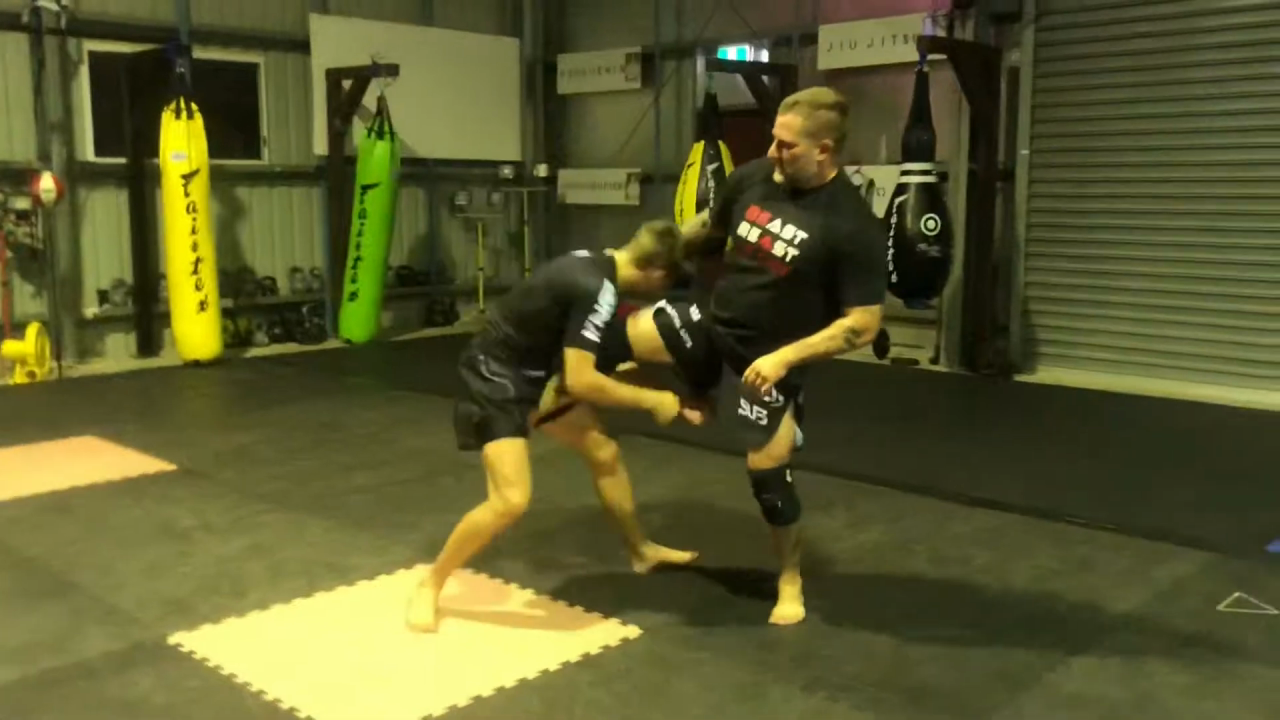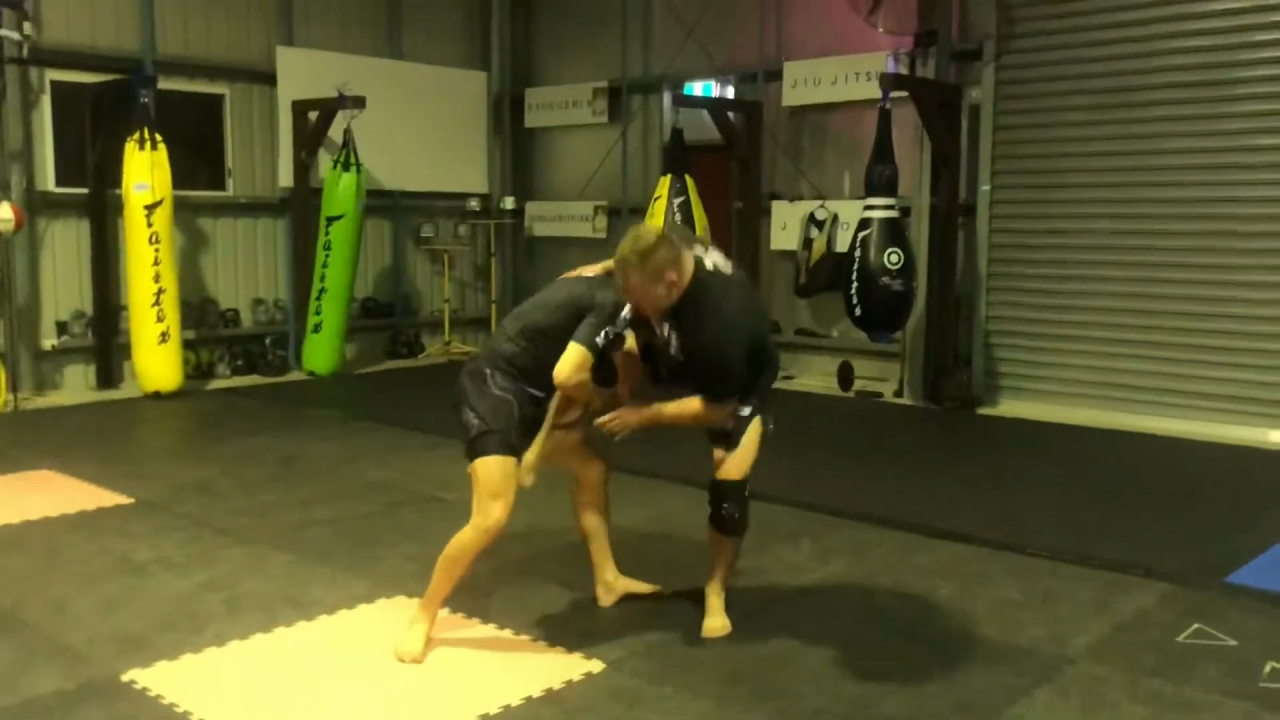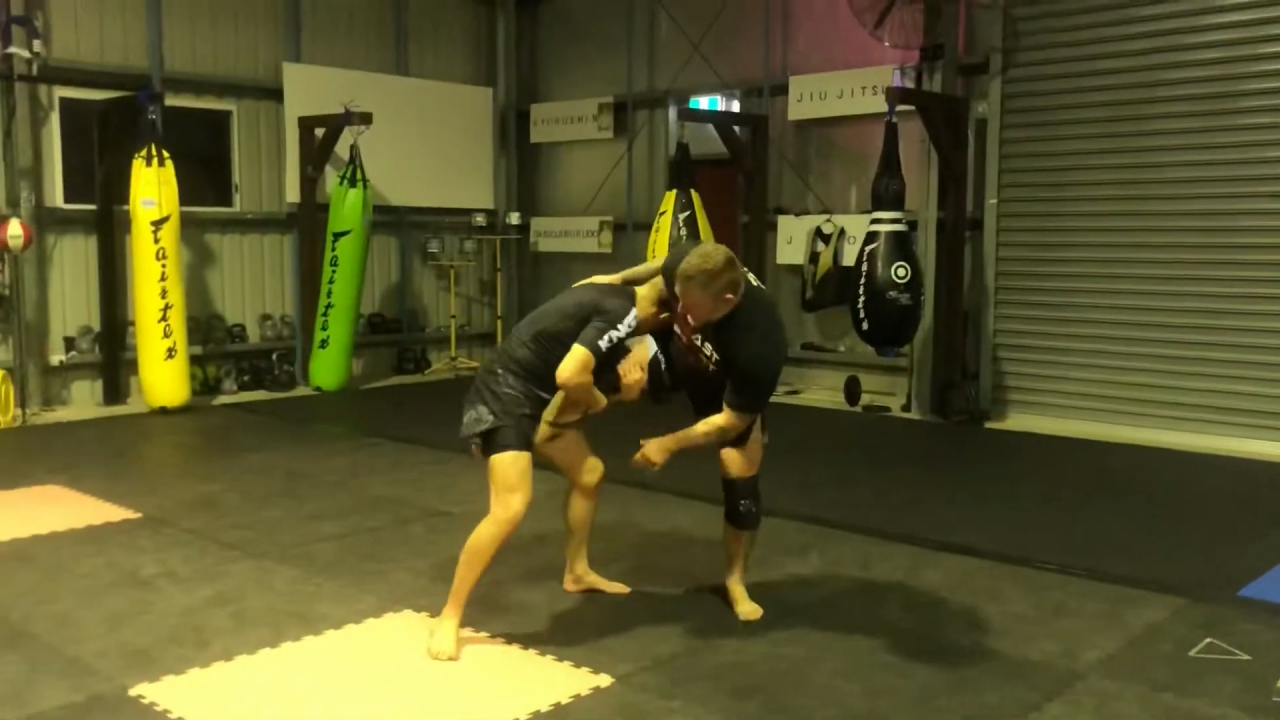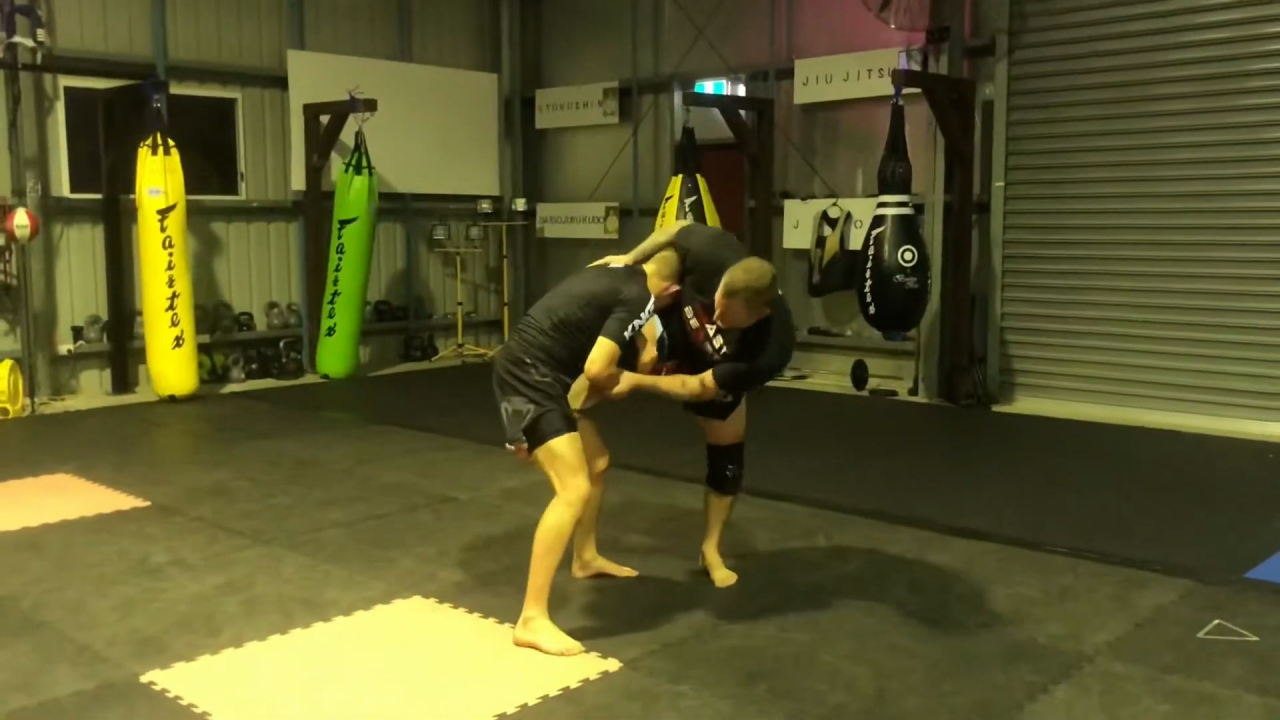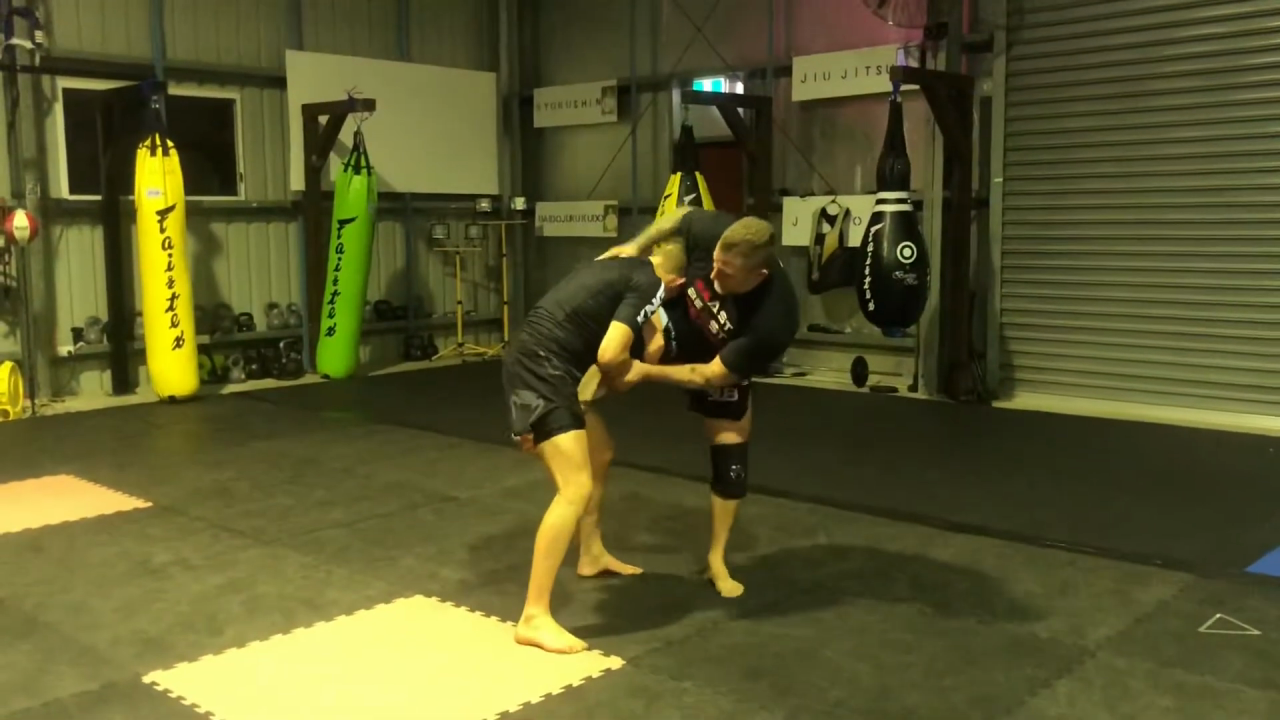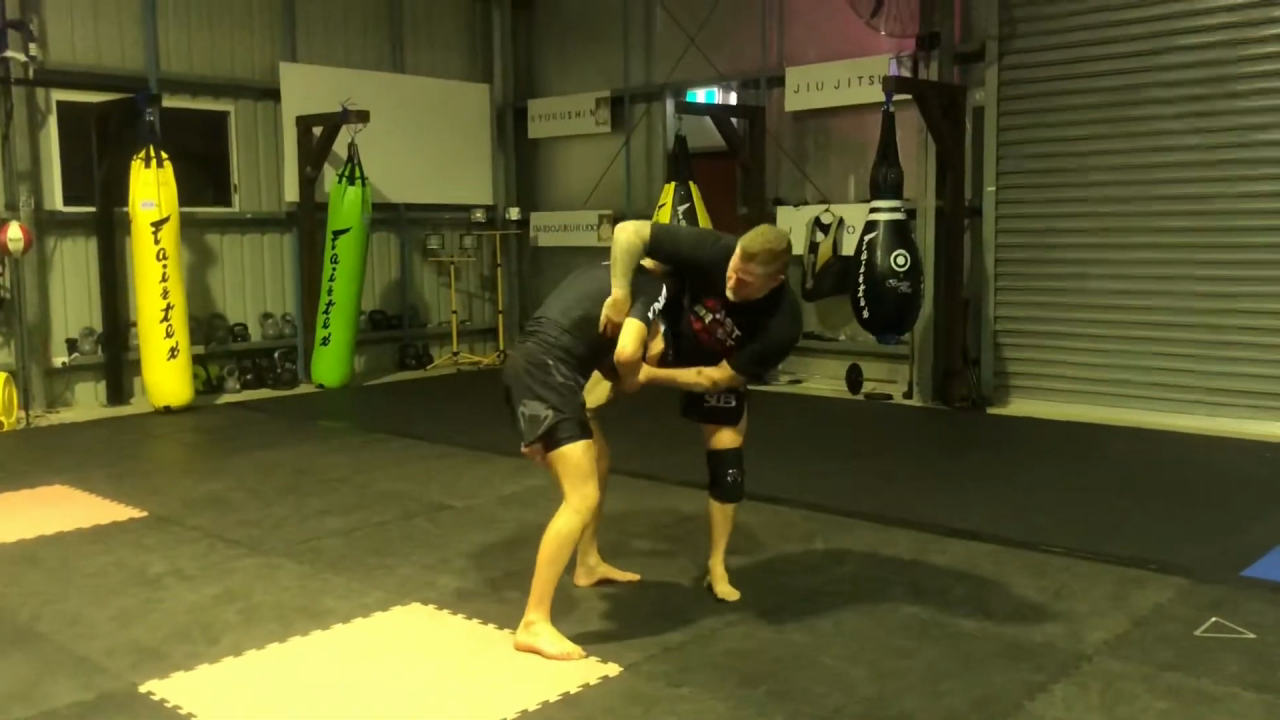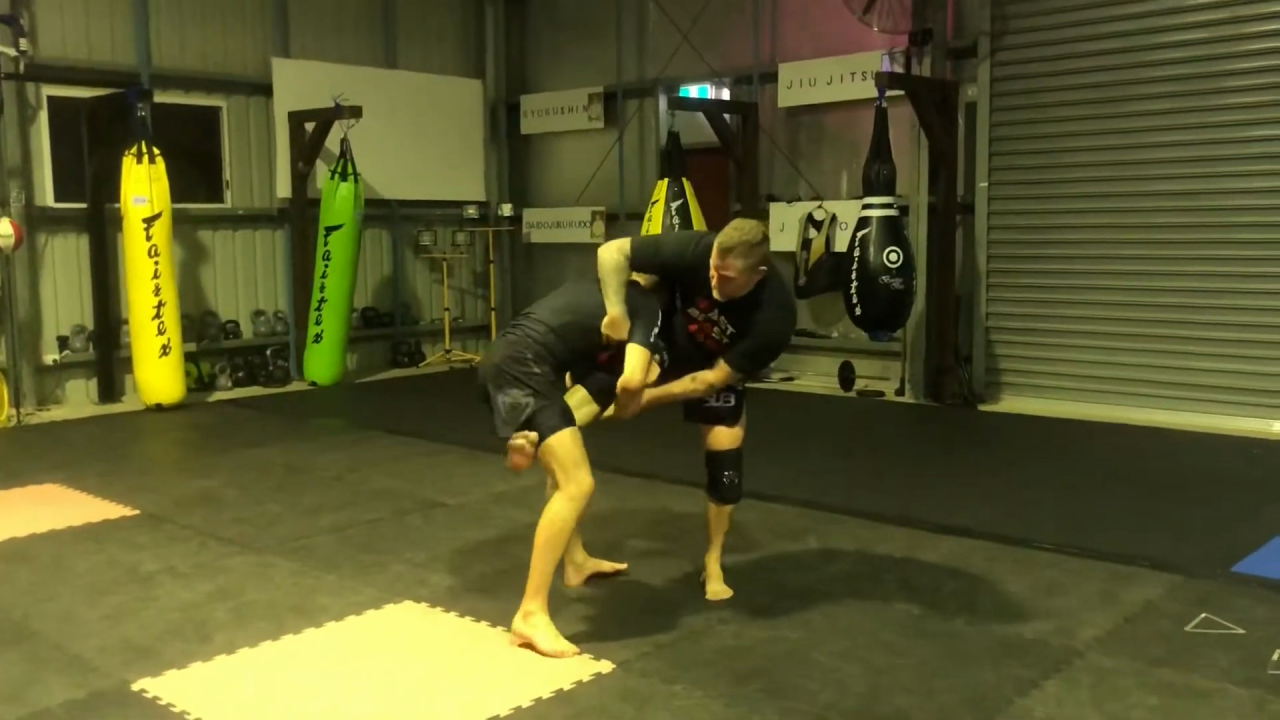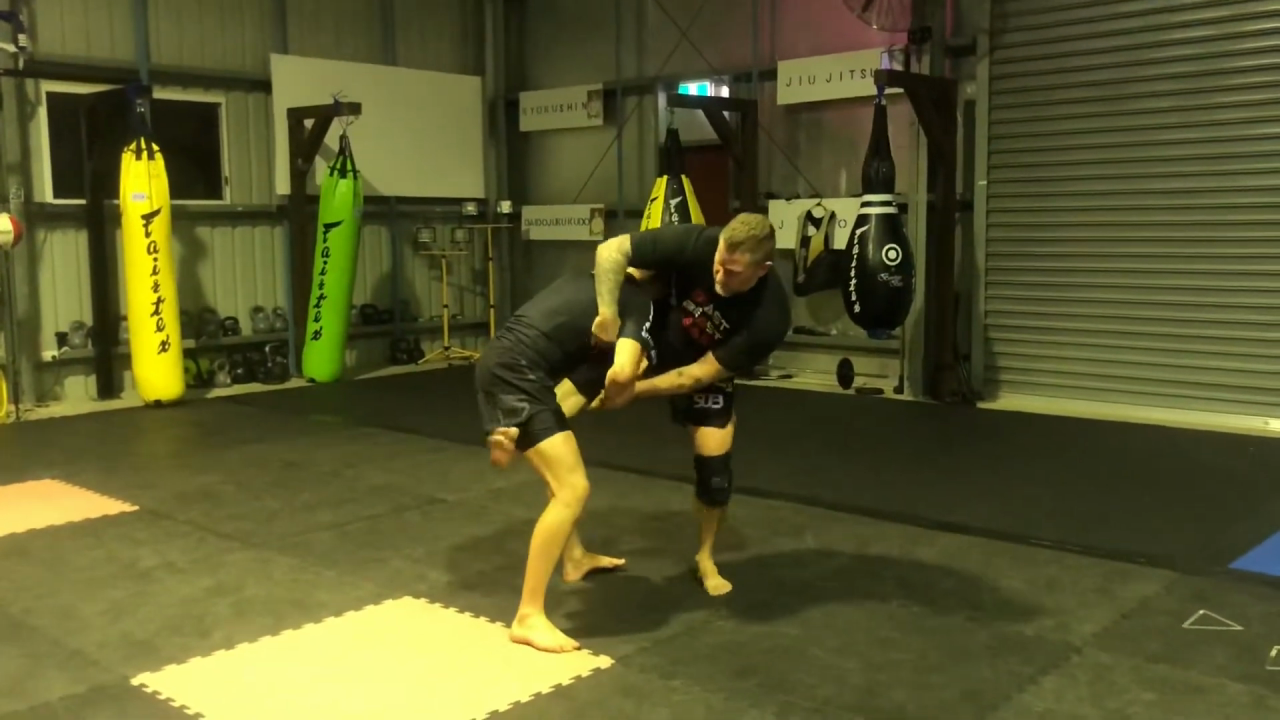
dt=0.5s
person 1, frame 1
left shoulder: (853, 227)
right shoulder: (752, 177)
left elbow: (863, 325)
right elbow: (706, 227)
left wrist: (784, 359)
left hip: (772, 354)
right hip: (714, 316)
left knee: (768, 473)
left ankle: (790, 580)
person 1, frame 2
left shoulder: (721, 324)
right shoulder: (673, 251)
left elbow: (715, 410)
left wrist: (646, 416)
right wrist: (604, 269)
left hip: (737, 386)
right hip: (681, 362)
left knee: (729, 486)
left ankle: (716, 593)
person 1, frame 3
left shoulder: (759, 346)
right shoulder: (690, 263)
left elbow: (733, 421)
left wrist: (670, 445)
right wrist: (619, 280)
left hip: (729, 392)
right hip: (675, 355)
left knee: (742, 486)
left ankle: (736, 580)
person 1, frame 4
left shoulder: (769, 351)
right shoulder: (713, 254)
left elbow: (700, 388)
right elbow: (678, 230)
left wrist: (636, 381)
right wrist: (630, 259)
left hip: (719, 371)
right hip: (671, 327)
left knee: (727, 456)
left ankle: (711, 550)
person 1, frame 5
left shoulder: (775, 319)
right shoulder: (715, 233)
left elbow: (712, 375)
right elbow: (680, 217)
left wrist: (647, 372)
right wrist: (635, 247)
left hip: (726, 364)
right hip: (677, 320)
left knee: (730, 457)
left ankle: (717, 560)
person 1, frame 6
left shoulder: (782, 326)
right shoulder: (711, 250)
left elbow: (718, 378)
right elbow: (629, 232)
left wrist: (651, 375)
right wrist: (620, 294)
left hip: (716, 371)
right hip: (666, 330)
left knee: (728, 466)
left ankle: (717, 566)
person 1, frame 7
left shoulder: (775, 317)
right shoulder: (694, 249)
left elbow: (715, 379)
right elbow: (611, 252)
left wrist: (647, 397)
right wrist: (617, 312)
left hip: (716, 370)
right hip: (661, 338)
left knee: (725, 463)
left ankle: (713, 564)
person 1, frame 8
left shoulder: (769, 316)
right shoulder: (695, 244)
left elbow: (702, 374)
right elbow: (610, 251)
left wrist: (635, 390)
right wrist: (608, 313)
left hip: (704, 371)
right hip: (652, 337)
left knee: (714, 465)
left ankle: (705, 557)
person 2, frame 1
left shoulder: (599, 267)
right shoulder: (599, 289)
right elbow: (581, 382)
left wrist: (675, 405)
right wrist: (652, 401)
left hip: (529, 373)
right hip: (495, 376)
left knee: (604, 453)
right knee: (510, 500)
left ankle: (642, 550)
right ankle: (429, 587)
person 2, frame 2
left shoulder: (604, 287)
right shoulder: (615, 303)
right elbow: (568, 376)
right wrist: (597, 399)
left hip: (529, 389)
right hip: (497, 387)
left knee: (591, 471)
right knee: (491, 518)
left ankle: (608, 581)
right ankle: (422, 619)
person 2, frame 3
left shoulder: (612, 295)
right shoulder: (622, 313)
right elbow: (570, 376)
right wrist: (597, 402)
left hip: (534, 392)
right hip: (506, 390)
left knee: (589, 474)
right knee: (510, 508)
left ankle: (577, 572)
right ankle: (449, 618)
person 2, frame 4
left shoulder: (618, 272)
right shoulder: (638, 297)
right elbow: (597, 369)
right wrist: (618, 387)
left hip: (532, 370)
right hip: (530, 376)
left knee: (596, 462)
right knee: (574, 490)
left ankle: (586, 558)
right ankle: (532, 619)
person 2, frame 5
left shoulder: (624, 265)
right shoulder: (650, 284)
right elbow: (610, 354)
right wrist: (622, 378)
left hip: (537, 359)
right hip: (541, 366)
left knee: (598, 454)
right knee: (576, 489)
left ankle: (591, 556)
right ankle: (533, 618)
person 2, frame 6
left shoulder: (608, 271)
right shoulder: (653, 286)
right elbow: (626, 352)
right wrist: (630, 381)
left hip: (529, 364)
right hip: (546, 372)
left knee: (595, 463)
right knee: (582, 498)
left ankle: (588, 564)
right ankle: (534, 624)
person 2, frame 7
left shoulder: (600, 285)
right shoulder: (647, 306)
right elbow: (633, 379)
left hip: (503, 358)
right hip: (523, 368)
left knee: (567, 467)
right knee: (577, 485)
left ankle: (576, 562)
right ankle: (531, 615)
person 2, frame 8
left shoulder: (588, 281)
right shoulder: (640, 301)
right elbow: (622, 373)
left hip: (499, 360)
right hip: (518, 373)
left knee: (562, 466)
right knee: (572, 489)
left ankle: (575, 557)
right ankle: (529, 618)
